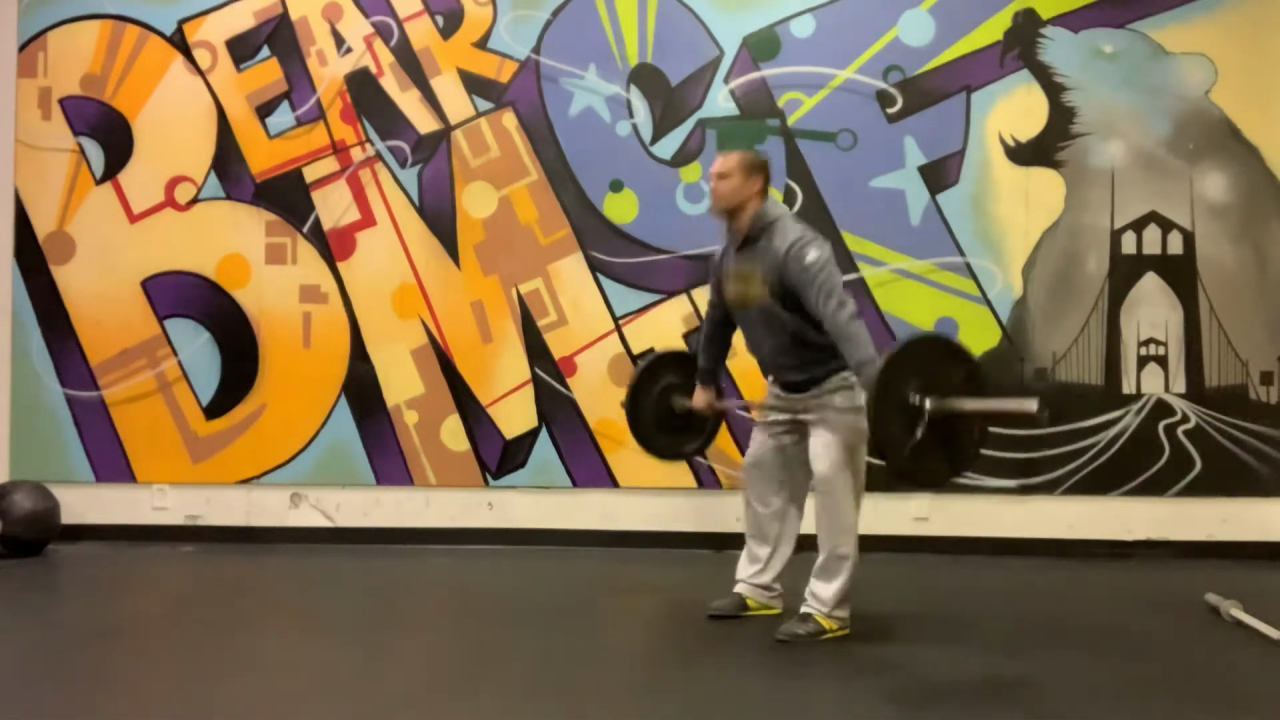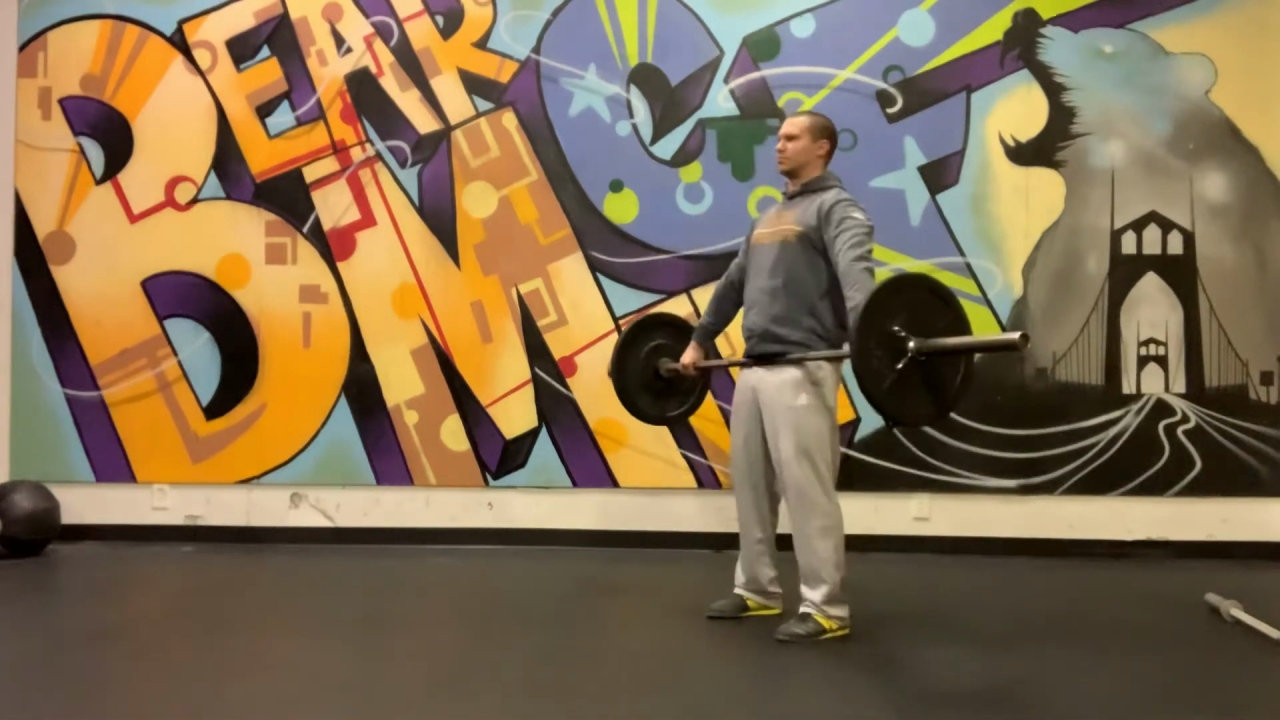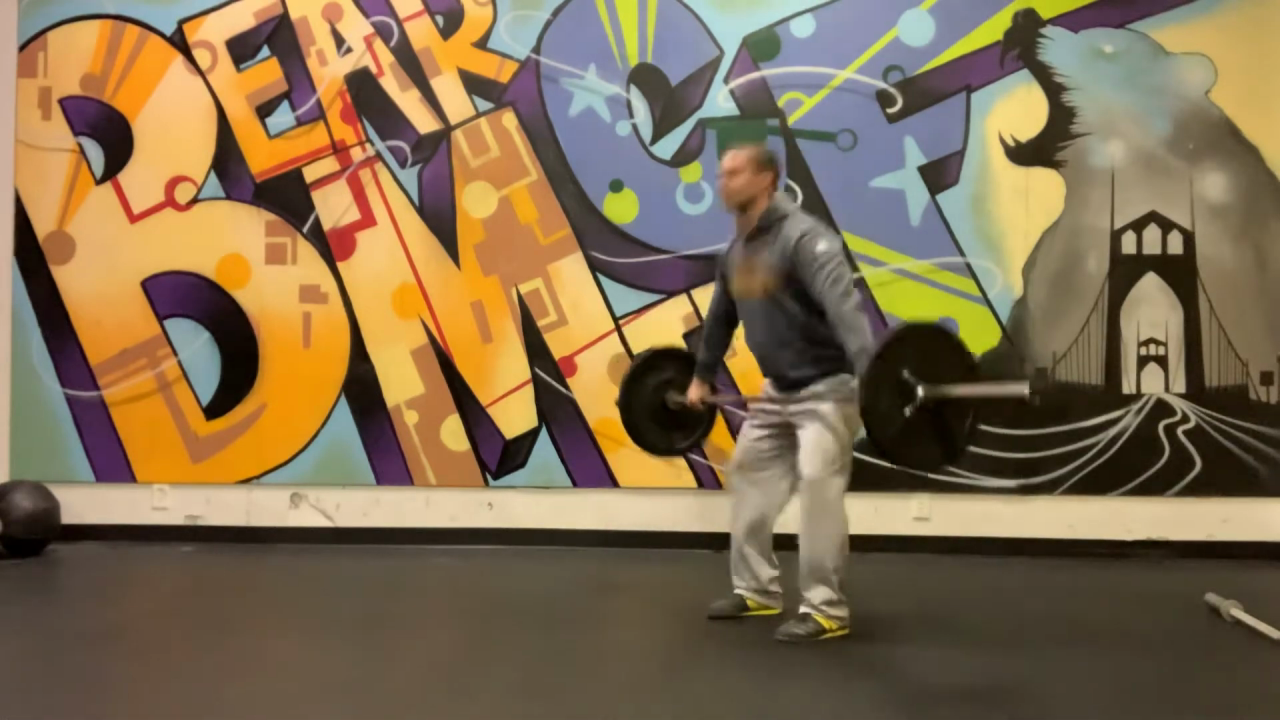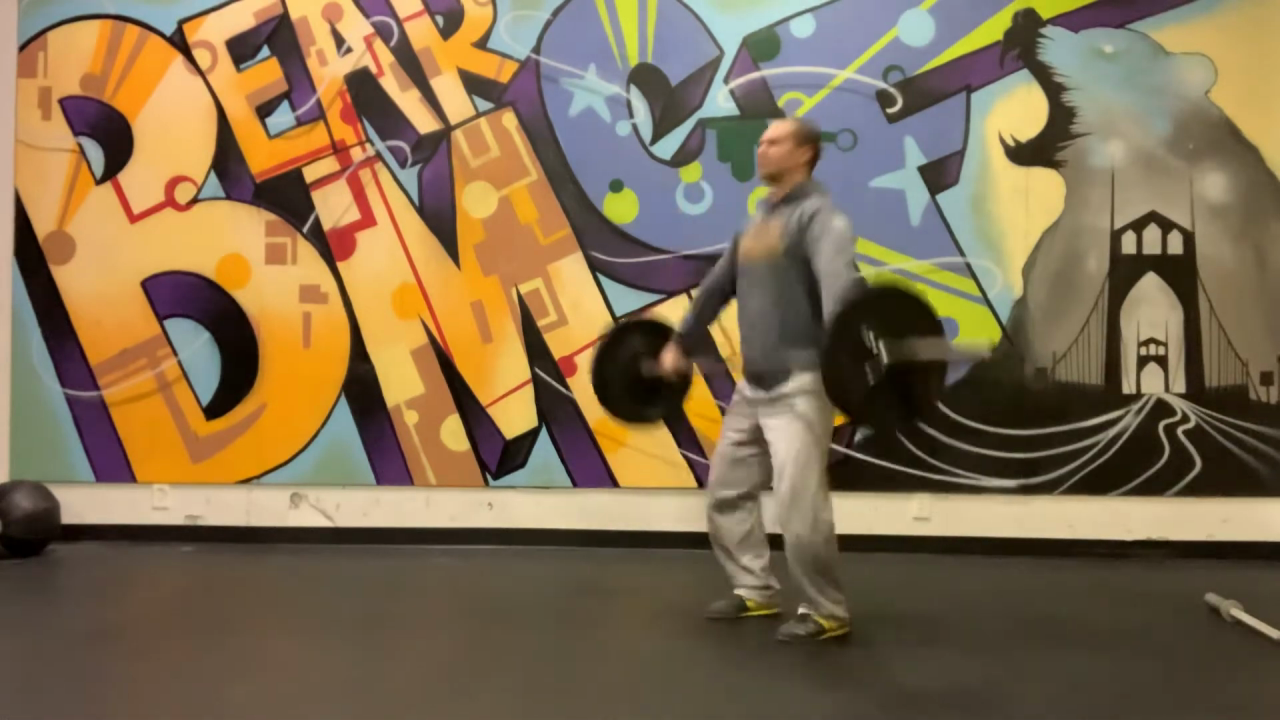
dt=0.5s
person 1, frame 1
left shoulder: (792, 244)
right shoulder: (728, 256)
left elbow: (842, 315)
right elbow: (717, 322)
left wrist: (875, 386)
right wrist: (705, 383)
left hip: (838, 382)
right hip: (789, 389)
left knee: (832, 480)
right knee: (762, 478)
left ankle: (827, 609)
right ankle: (757, 589)
person 1, frame 2
left shoulder: (838, 208)
right shoulder: (770, 216)
left elbow: (854, 272)
right elbow: (735, 281)
right wrist: (699, 340)
left hip: (802, 370)
right hip: (753, 368)
left knee: (806, 488)
right knee: (751, 484)
left ankle: (825, 608)
right ankle: (757, 591)
person 1, frame 3
left shoulder: (802, 237)
right shoulder: (736, 251)
left elbow: (844, 307)
right elbow: (721, 317)
right wrist: (702, 375)
left hip: (828, 385)
right hip: (779, 388)
left knee: (817, 484)
right knee: (748, 474)
left ankle: (825, 609)
right ankle: (756, 589)
person 1, frame 4
left shoulder: (819, 216)
right shoulder: (754, 221)
left elbow: (836, 279)
right elbow: (717, 286)
right wrist: (678, 344)
left hip: (804, 382)
right hip: (754, 385)
left knee: (798, 496)
right knee: (726, 491)
left ankle: (824, 610)
right ankle: (756, 589)
